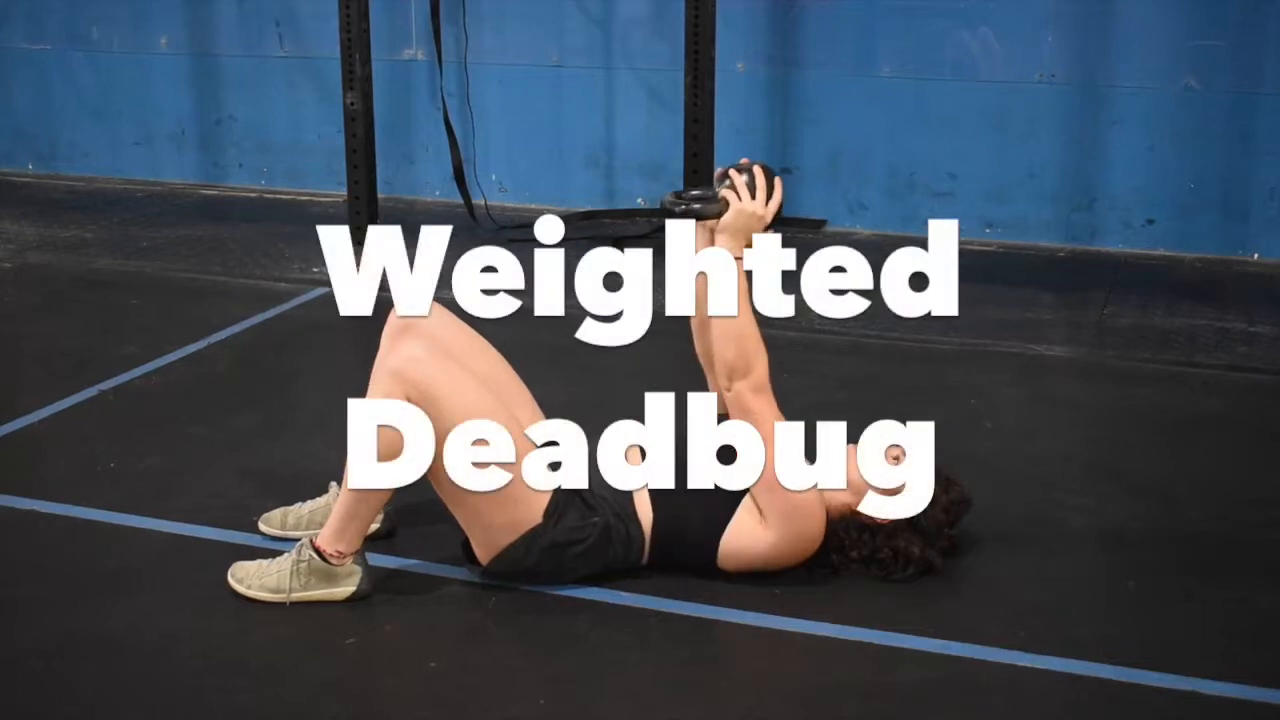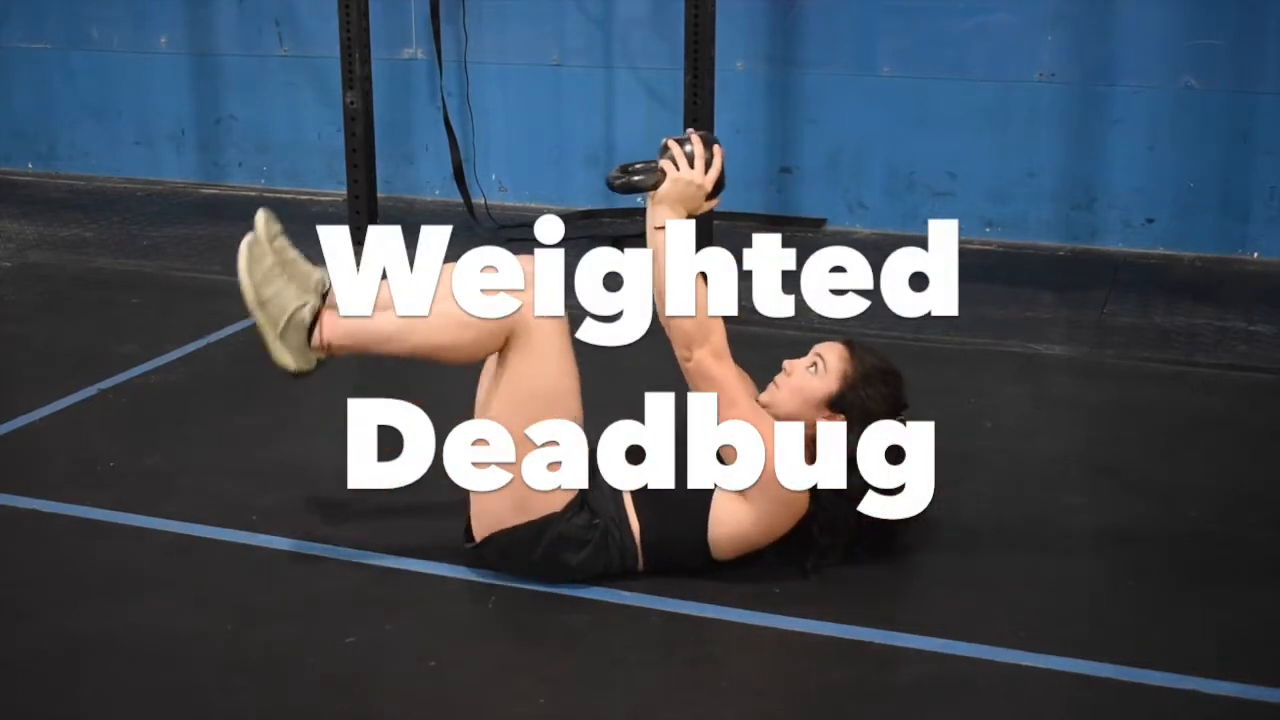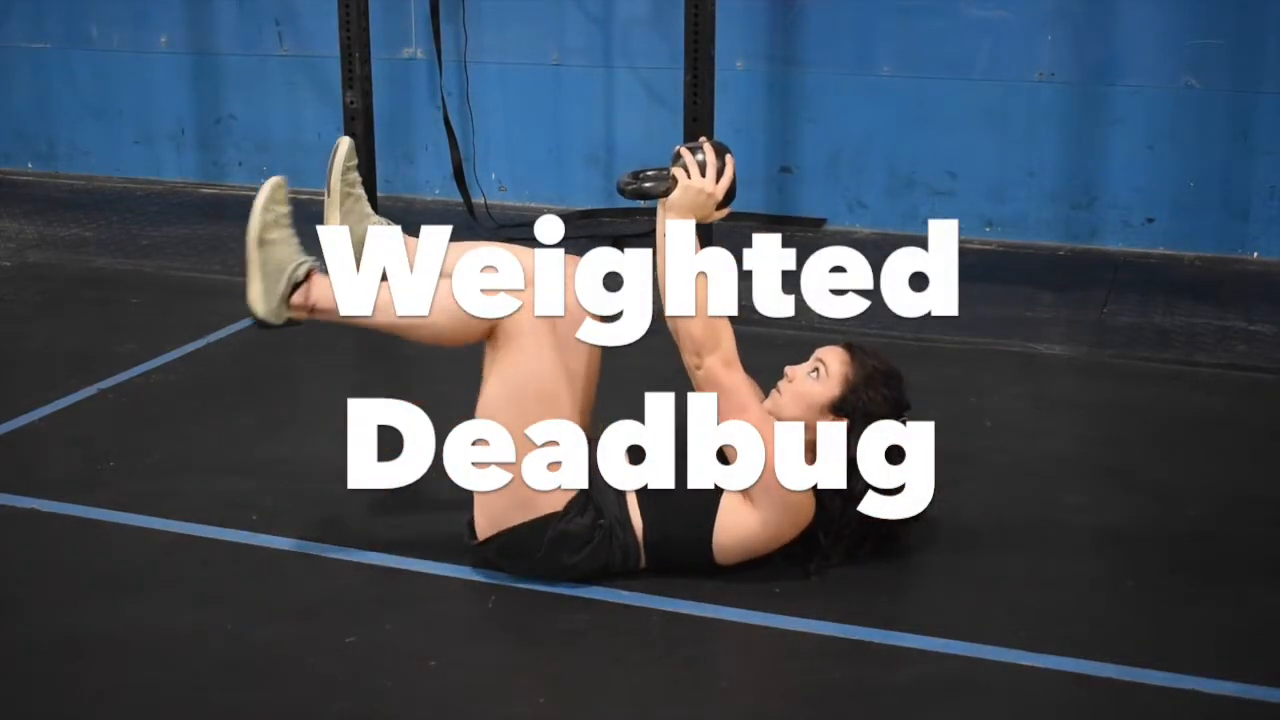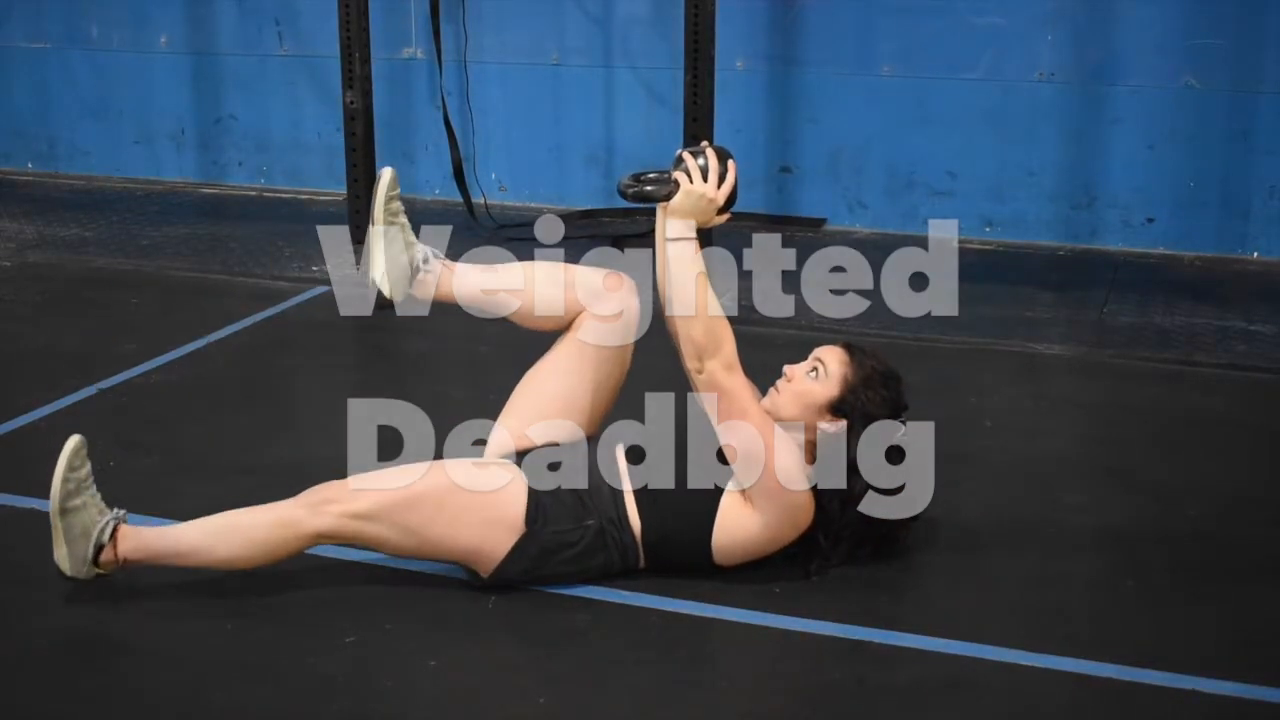
dt=1s
person 1, frame 1
left shoulder: (798, 524)
left elbow: (742, 384)
right elbow: (716, 357)
left wrist: (733, 246)
right wrist: (708, 239)
left hip: (553, 532)
right hip: (564, 476)
left knee: (407, 367)
right knee: (414, 320)
left ankle: (330, 558)
right ankle: (357, 498)
person 1, frame 2
left shoulder: (782, 487)
right shoulder: (764, 437)
left elbow: (700, 356)
right elbow: (698, 340)
left wrist: (668, 217)
right wrist: (666, 216)
left hip: (549, 536)
right hip: (567, 497)
left knee: (525, 303)
right knee: (520, 279)
left ankle: (315, 329)
right ankle: (326, 309)
person 1, frame 3
left shoulder: (787, 497)
right shoulder: (775, 456)
left elbow: (708, 362)
right elbow: (712, 355)
left wrist: (679, 223)
right wrist: (674, 223)
left hip: (547, 535)
right hip: (566, 494)
left knee: (515, 301)
right knee: (569, 280)
left ankle: (301, 290)
person 1, frame 4
left shoulder: (786, 494)
right shoulder: (760, 446)
left elbow: (708, 367)
right elbow: (706, 354)
left wrist: (684, 229)
right wrist: (672, 224)
left hip: (545, 528)
right hip: (542, 470)
left knee: (325, 506)
right knee: (610, 295)
left ankle: (112, 543)
right ankle: (422, 276)
